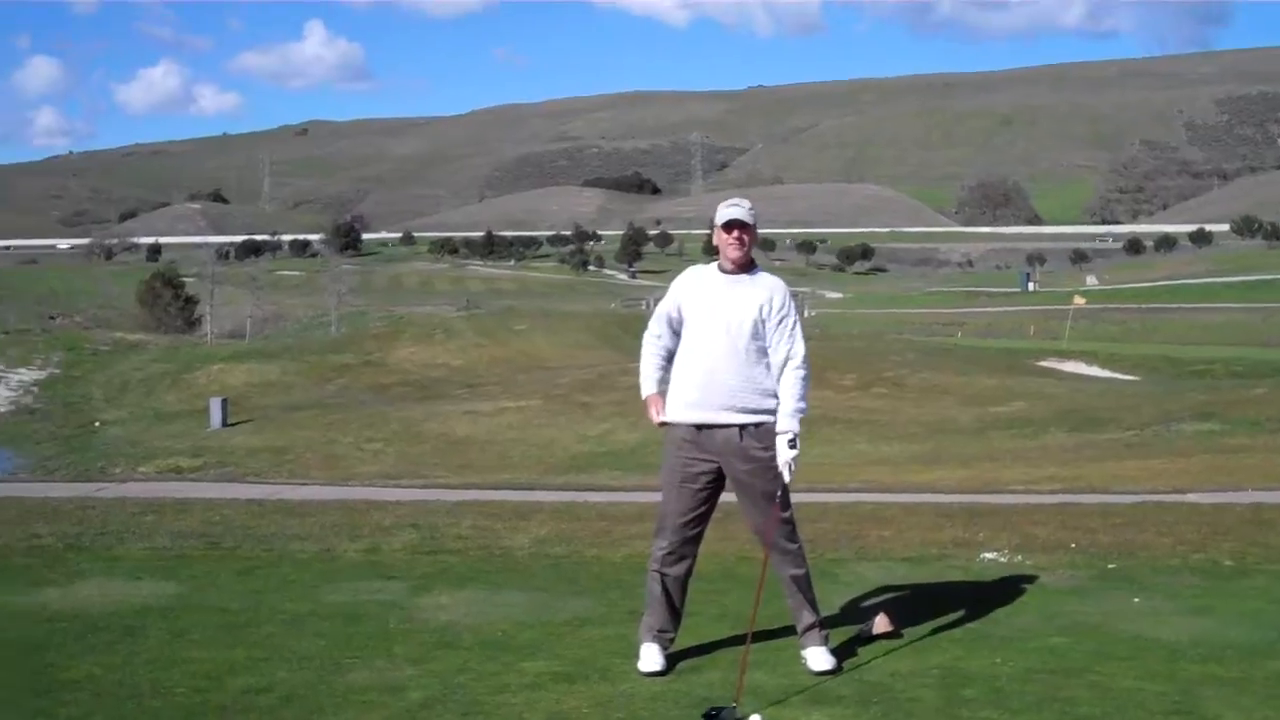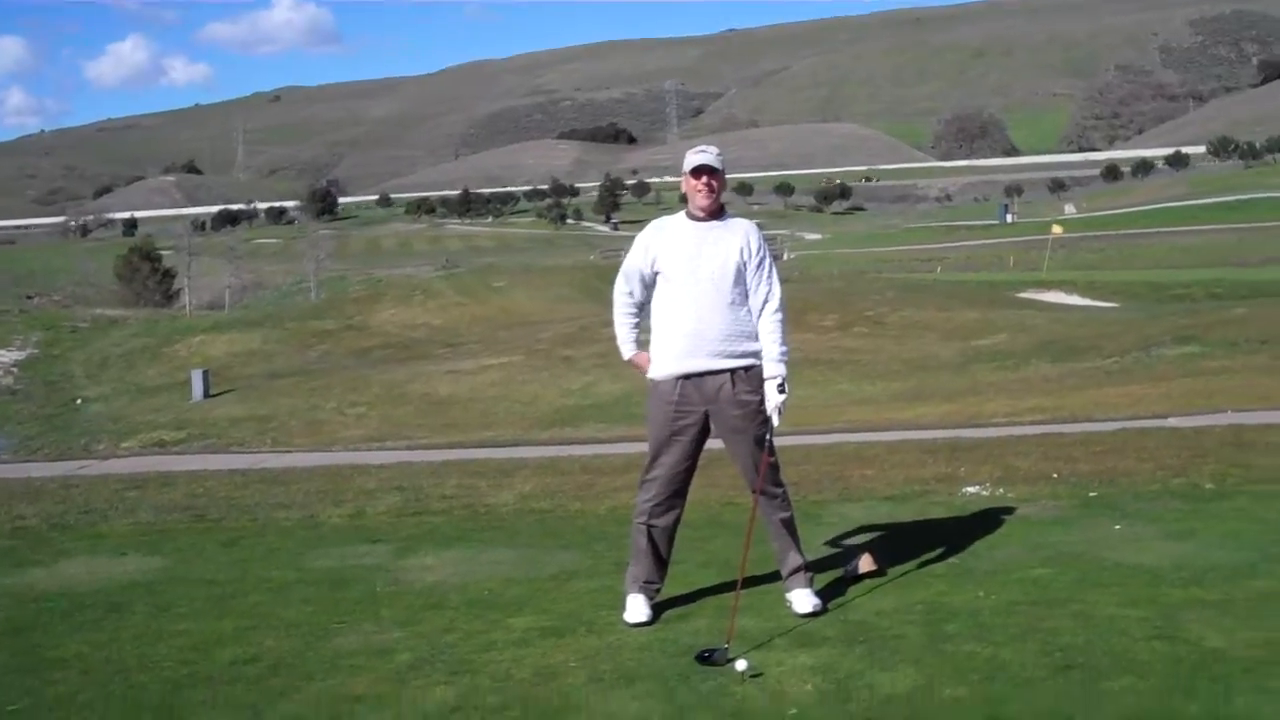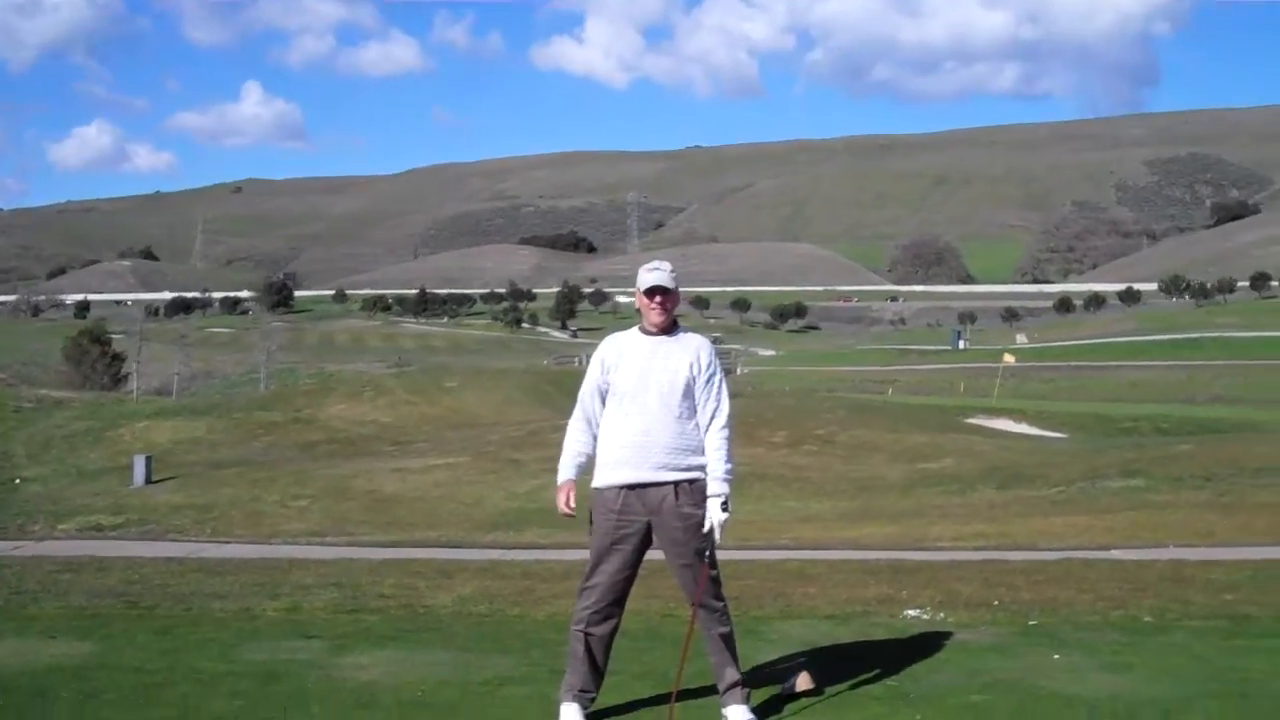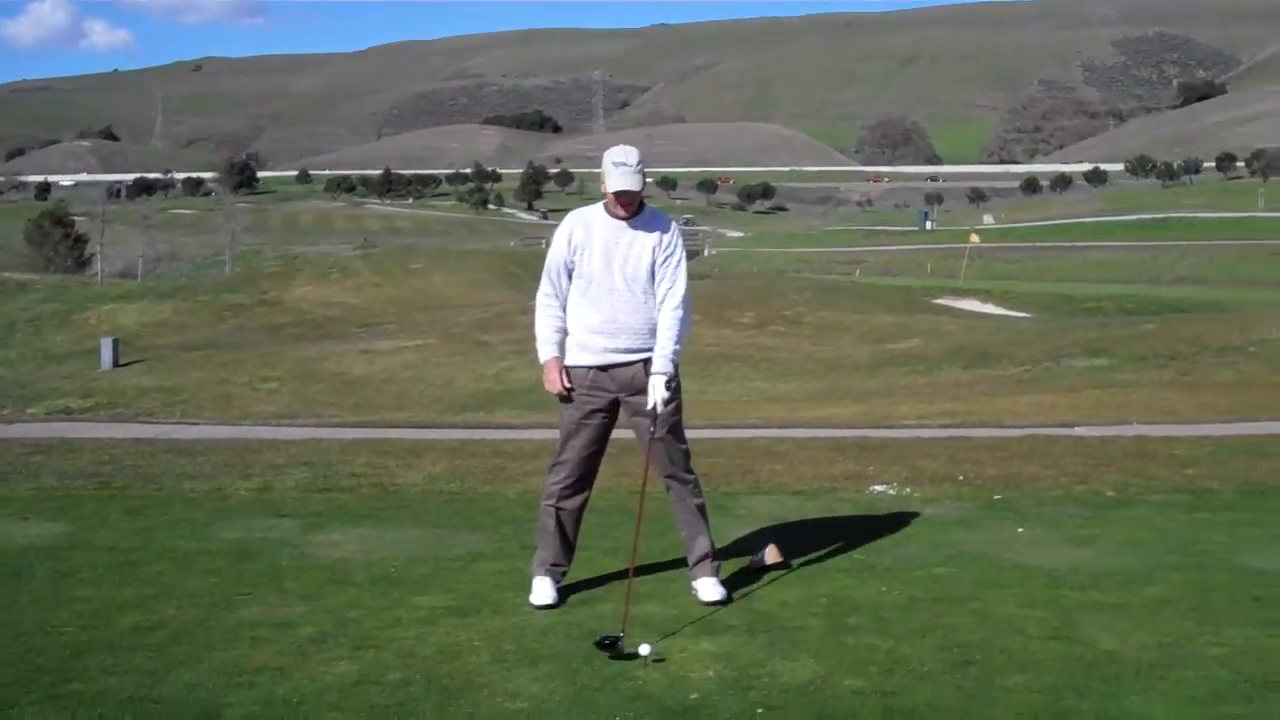
dt=0.5s
person 1, frame 1
left shoulder: (773, 290)
right shoulder: (690, 281)
left elbow: (791, 365)
right elbow: (658, 337)
left wrist: (789, 428)
right wrist: (651, 391)
left hip: (753, 432)
right hip: (688, 430)
left knee: (780, 536)
right knee: (673, 537)
left ankle: (812, 635)
right ankle: (655, 637)
person 1, frame 2
left shoulder: (746, 234)
right shoulder: (658, 234)
left elbow: (768, 308)
right elbow: (626, 292)
left wrist: (775, 373)
right wrist: (630, 348)
left hip: (739, 377)
right hip: (673, 380)
left knee: (766, 481)
right knee: (660, 488)
left ankle: (797, 580)
right ankle: (640, 589)
person 1, frame 3
left shoulder: (698, 350)
right shoulder: (612, 349)
left elbow: (716, 426)
right elbow: (585, 418)
left wrist: (718, 492)
right wrist: (567, 476)
left hip: (683, 492)
right hip: (617, 492)
left knee: (707, 597)
right knee: (599, 599)
person 1, frame 4
left shoulder: (663, 230)
right shoulder: (576, 225)
left elbow: (673, 303)
right elbow: (550, 295)
left wrist: (662, 369)
right wrist: (550, 355)
left hip: (647, 369)
right hip: (587, 369)
left knee: (677, 470)
right knee: (568, 473)
left ankle: (704, 568)
right ankle: (547, 571)
